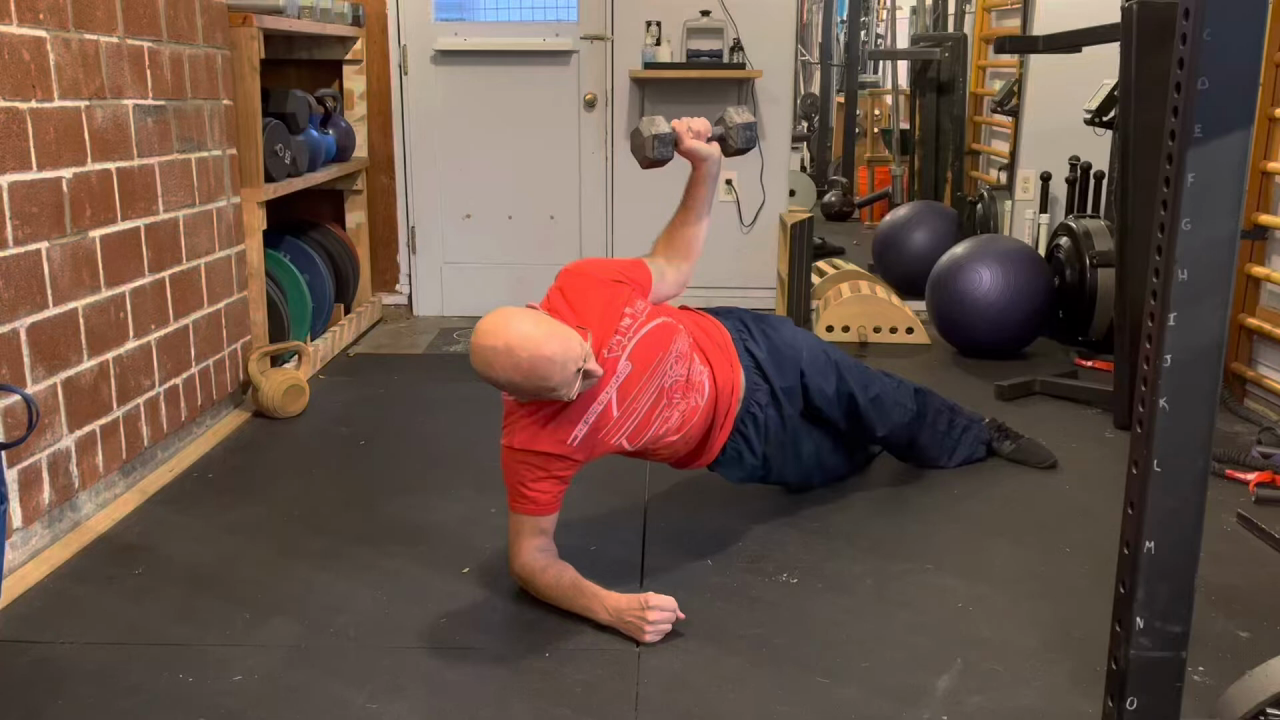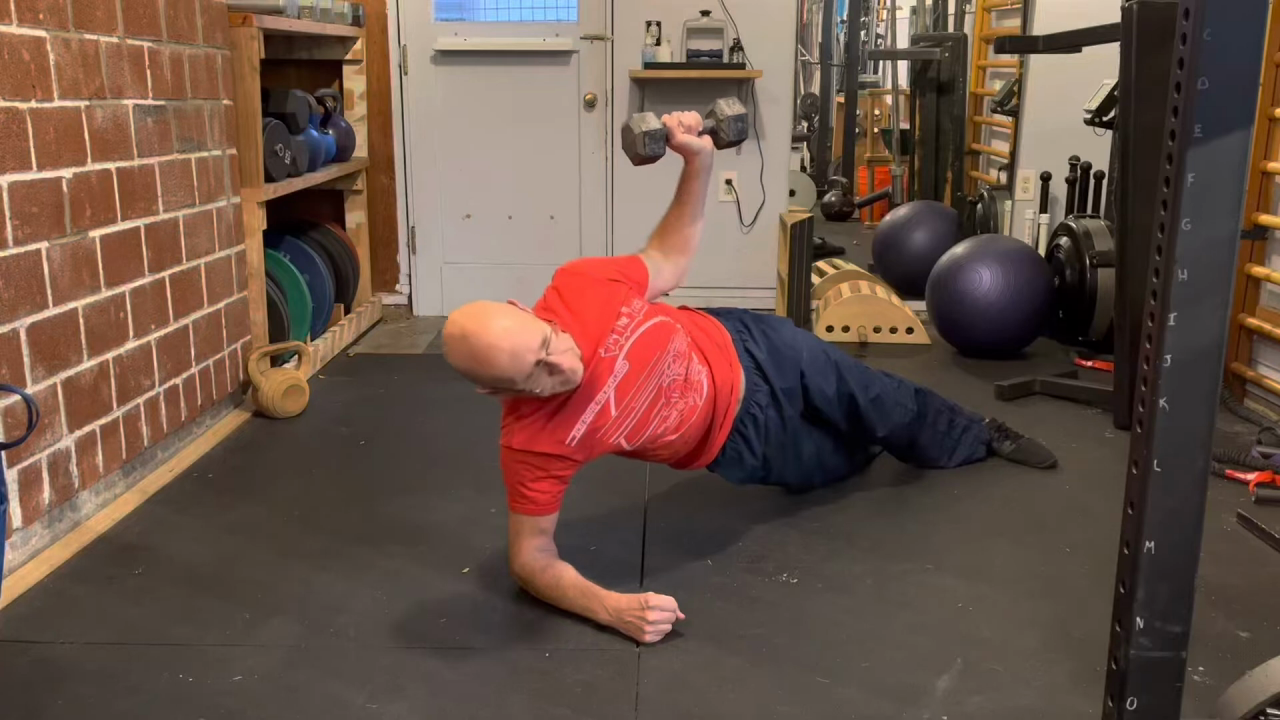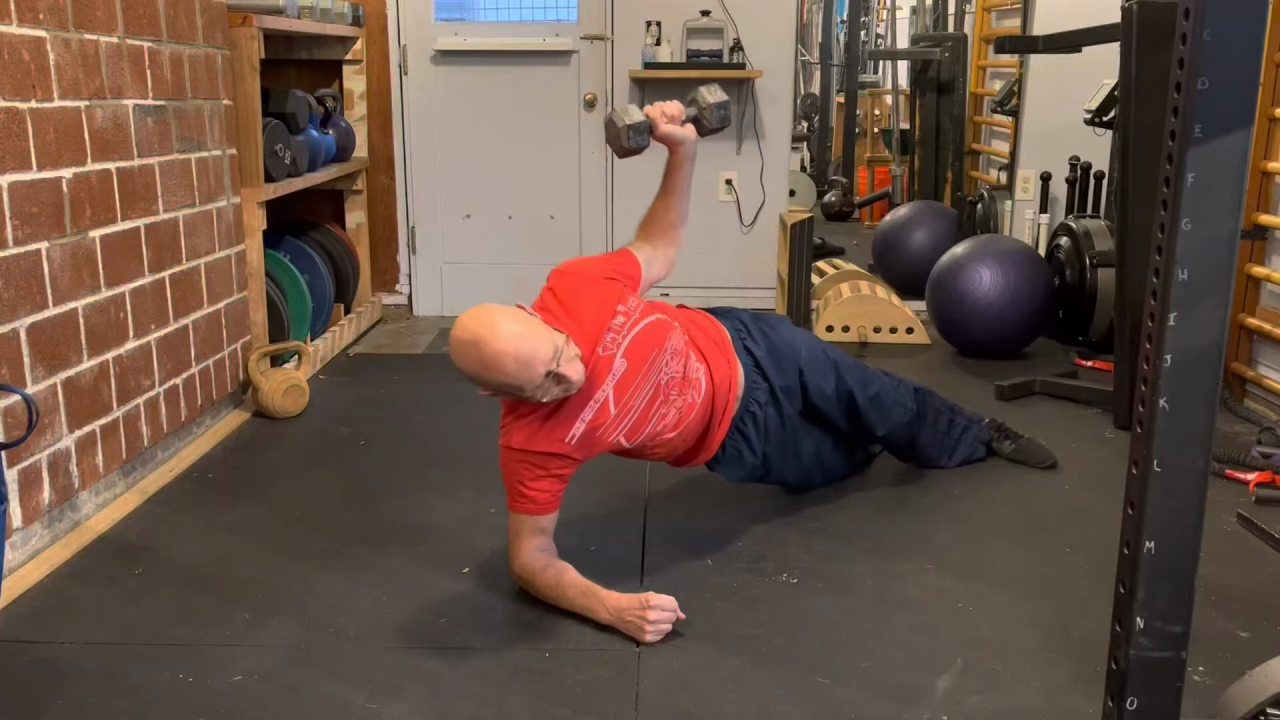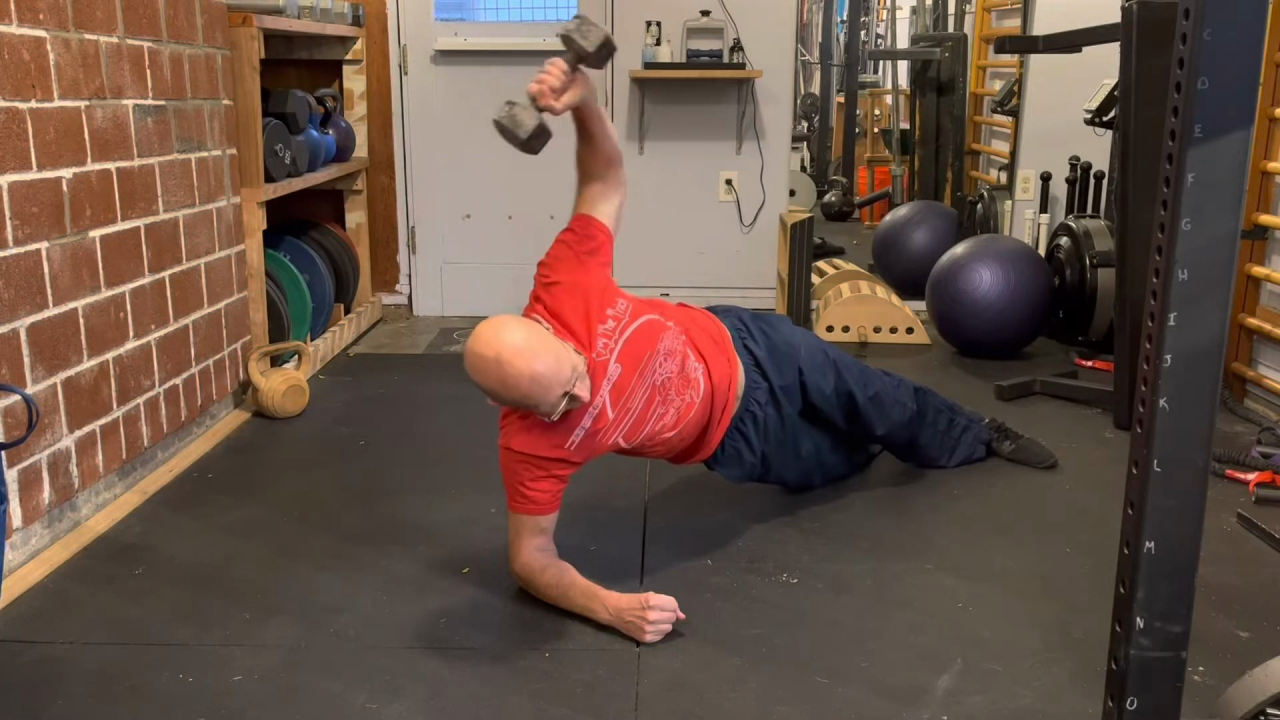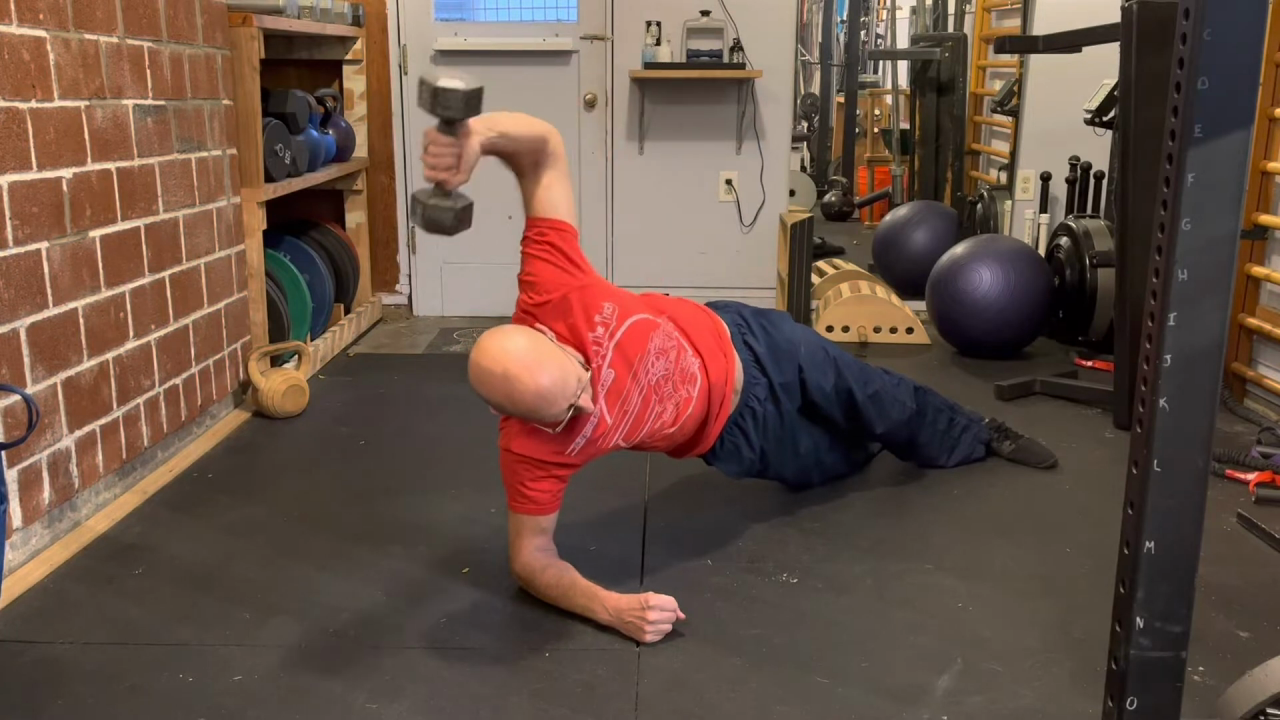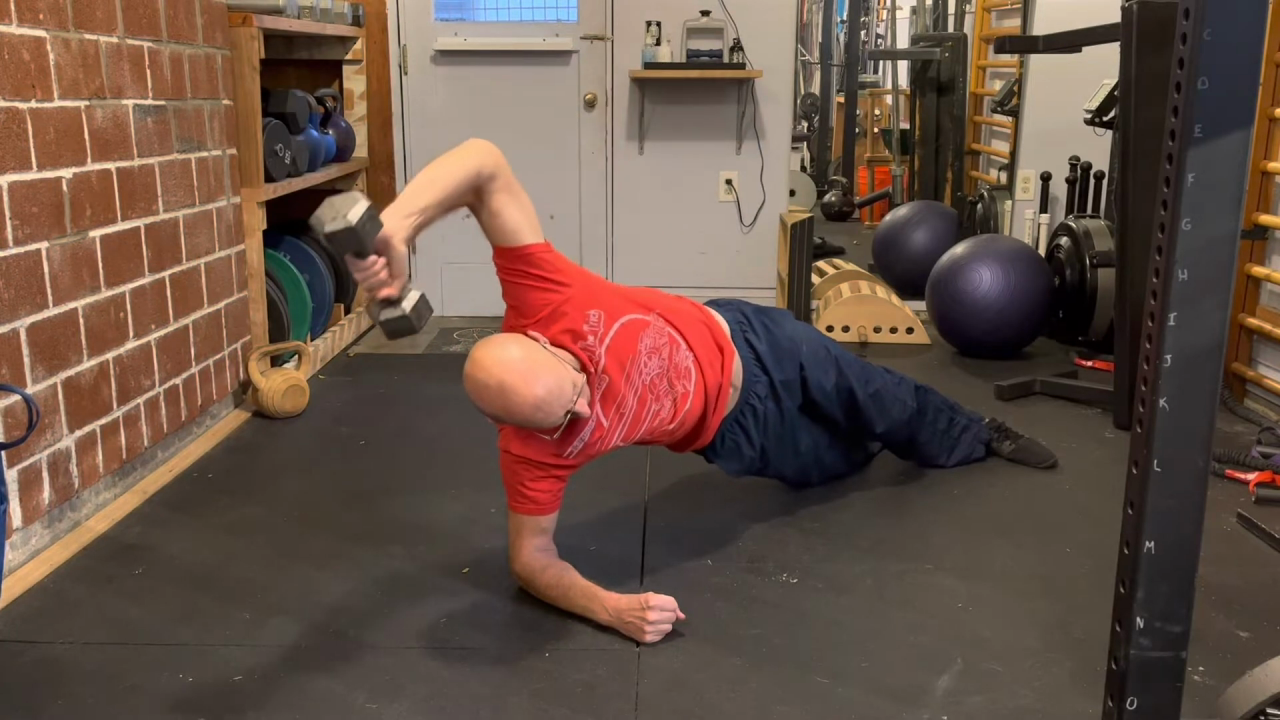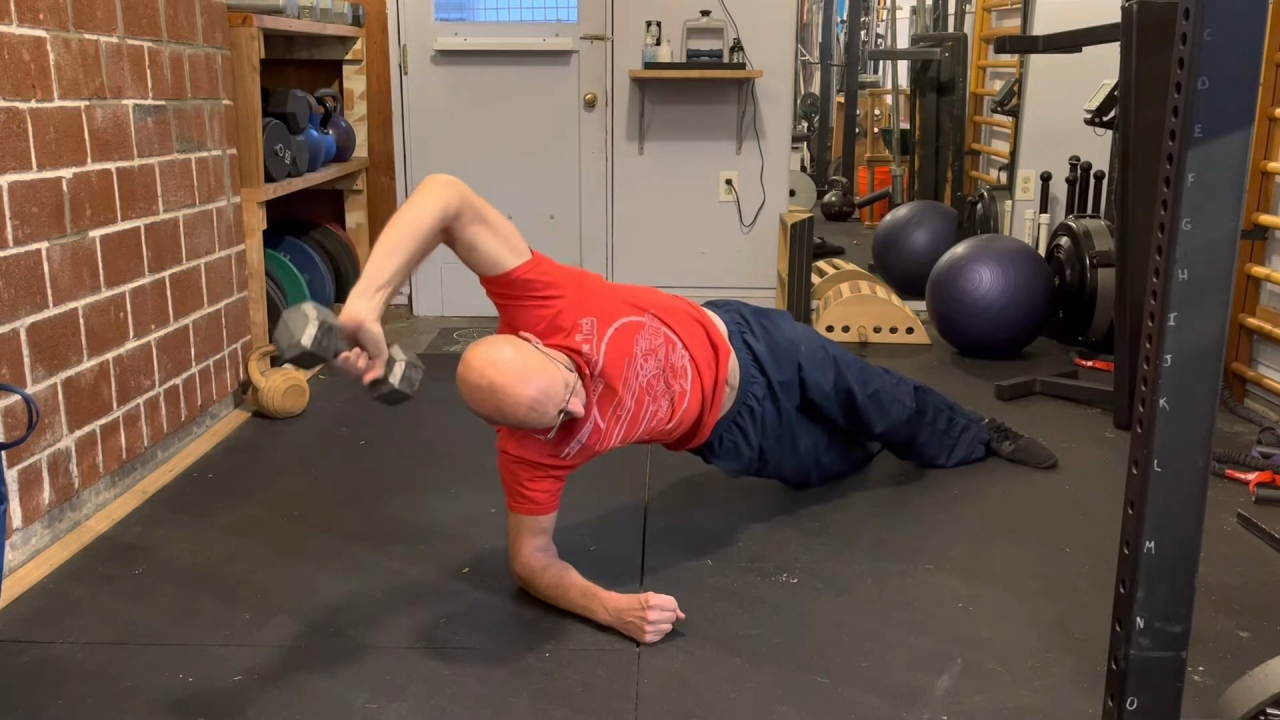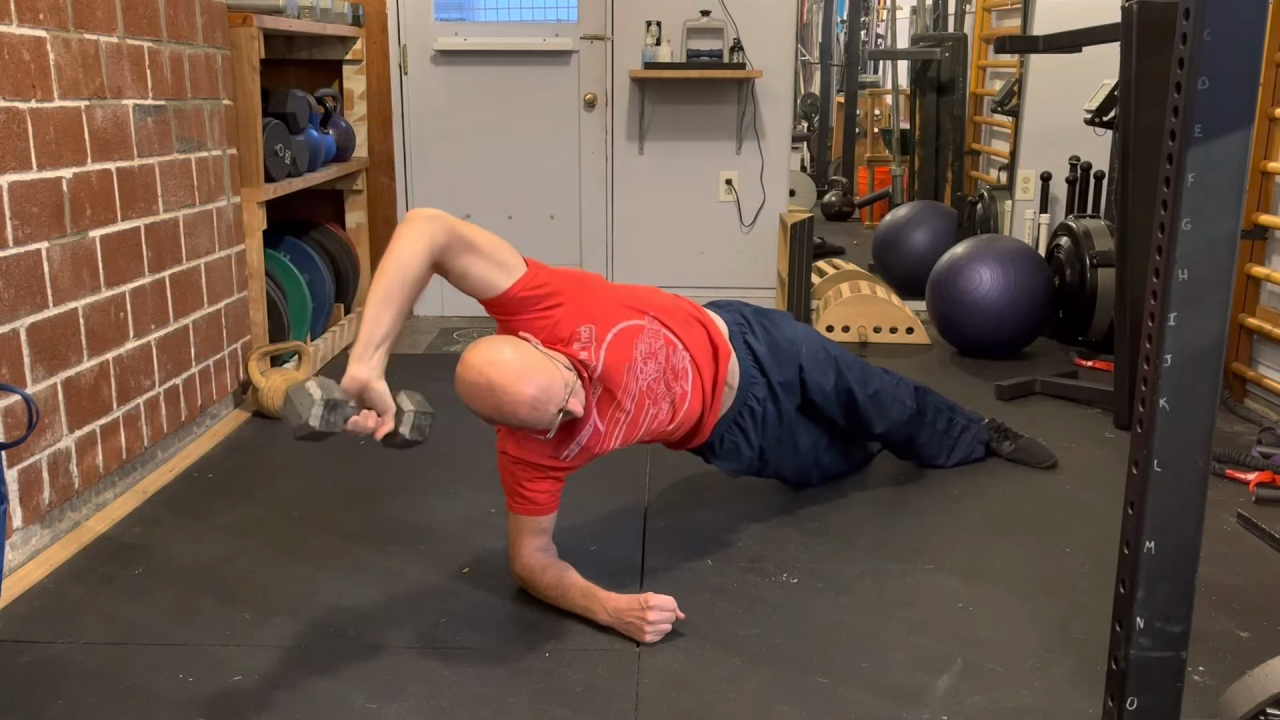
dt=0.5s
person 1, frame 1
left shoulder: (583, 285)
right shoulder: (533, 442)
left elbow: (671, 268)
right elbow: (530, 556)
left wrist: (706, 167)
right wrist: (613, 608)
left hip: (743, 348)
right hip: (737, 440)
left knee: (888, 406)
right knee: (839, 460)
left ankle: (981, 435)
right ankle: (926, 444)
person 1, frame 2
left shoulder: (577, 286)
right shoulder: (531, 441)
left elbow: (668, 262)
right elbow: (529, 556)
left wrist: (700, 161)
right wrist: (612, 608)
left hip: (743, 348)
right hip: (736, 441)
left knee: (888, 406)
right knee: (837, 463)
left ankle: (980, 434)
right ankle: (923, 444)
person 1, frame 3
left shoulder: (574, 287)
right shoulder: (530, 440)
left elbow: (657, 251)
right elbow: (530, 557)
left wrist: (683, 151)
right wrist: (613, 608)
left hip: (742, 348)
right hip: (737, 441)
left knee: (889, 409)
right knee: (836, 463)
left ankle: (979, 436)
right ankle: (924, 443)
person 1, frame 4
left shoulder: (563, 290)
right shoulder: (530, 442)
left elbow: (607, 178)
right elbow: (530, 556)
left wrist: (583, 101)
right wrist: (612, 607)
left hip: (745, 348)
right hip: (737, 438)
left knee: (889, 408)
right knee: (837, 462)
left ankle: (979, 435)
right ankle: (925, 442)
person 1, frame 5
left shoulder: (553, 297)
right shoulder: (531, 445)
left elbow: (544, 149)
right elbow: (531, 558)
left wrist: (478, 133)
right wrist: (612, 607)
left hip: (742, 343)
right hip: (735, 435)
left knee: (888, 404)
right knee: (837, 459)
left ankle: (979, 435)
right ankle: (925, 445)
person 1, frame 6
left shoulder: (544, 300)
right shoulder: (532, 447)
left elbow: (484, 163)
right elbow: (531, 558)
left wrist: (394, 224)
right wrist: (611, 608)
left hip: (745, 342)
right hip: (735, 431)
left knee: (888, 405)
right knee: (835, 462)
left ankle: (978, 435)
right ankle: (922, 446)
person 1, frame 7
left shoulder: (538, 306)
right shoulder: (531, 448)
left elbow: (448, 197)
right elbow: (531, 558)
left wrist: (368, 296)
right wrist: (611, 608)
left hip: (740, 344)
right hip: (732, 433)
left knee: (888, 406)
right knee: (834, 461)
left ankle: (978, 435)
right ankle: (920, 443)
person 1, frame 8
left shoulder: (538, 306)
right shoulder: (529, 450)
left elbow: (428, 229)
right elbow: (531, 557)
left wrist: (370, 354)
right wrist: (610, 608)
left hip: (742, 344)
right hip: (730, 432)
left knee: (884, 404)
right knee: (837, 461)
left ankle: (979, 435)
right ankle: (927, 447)
